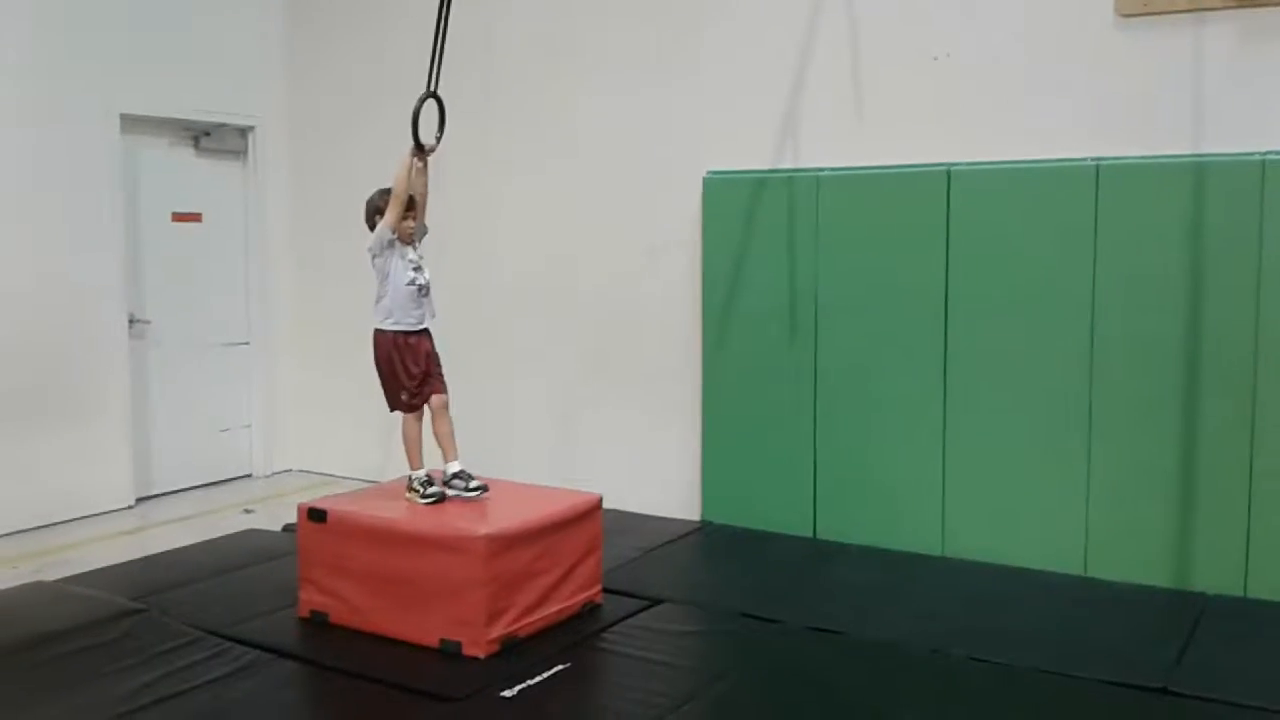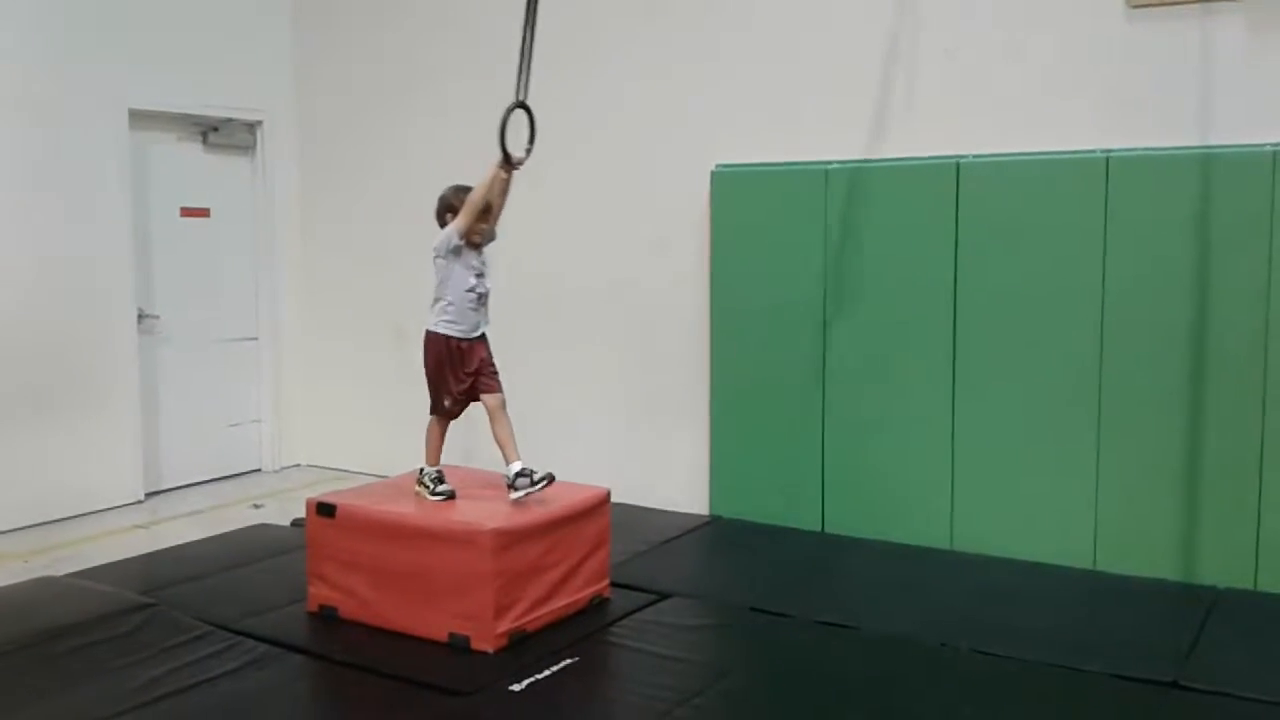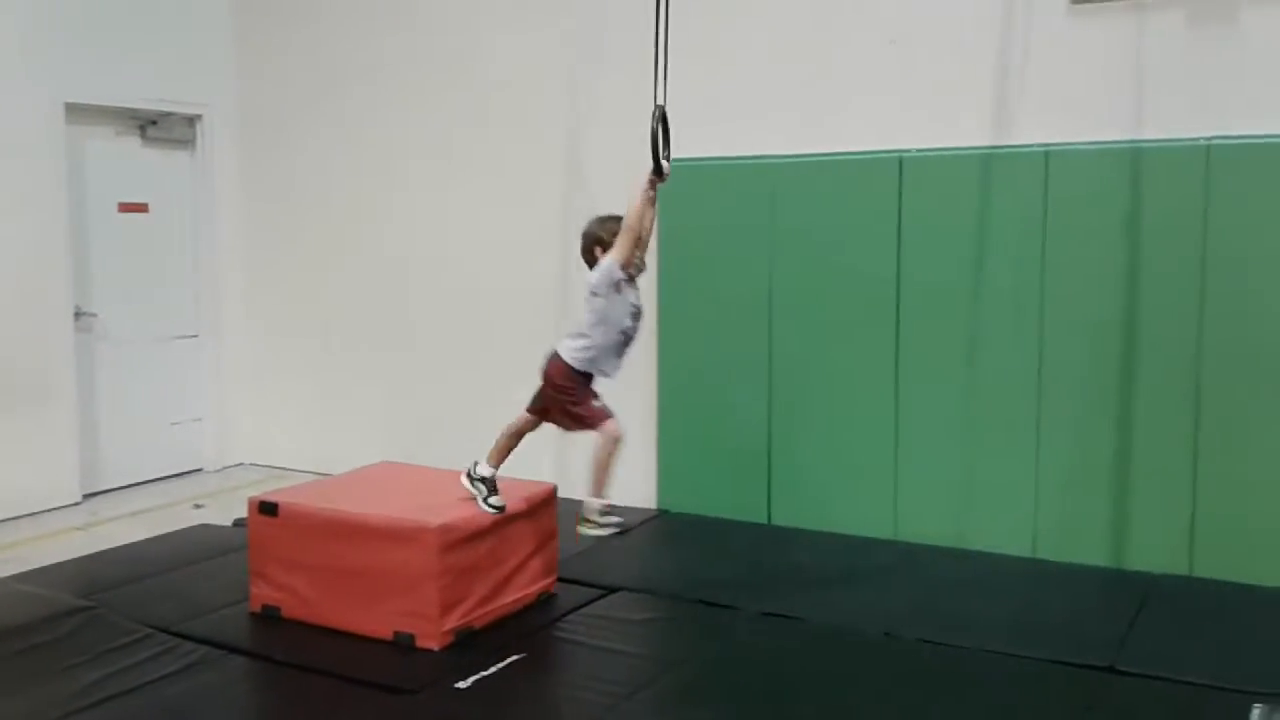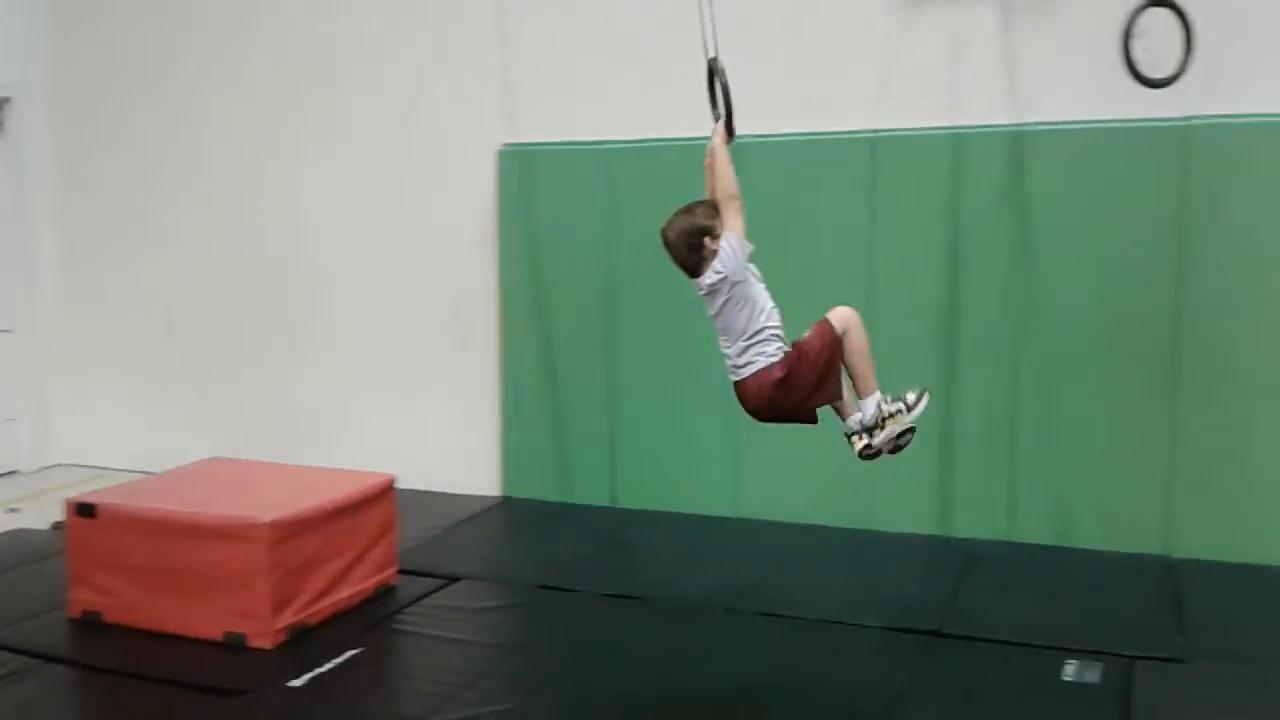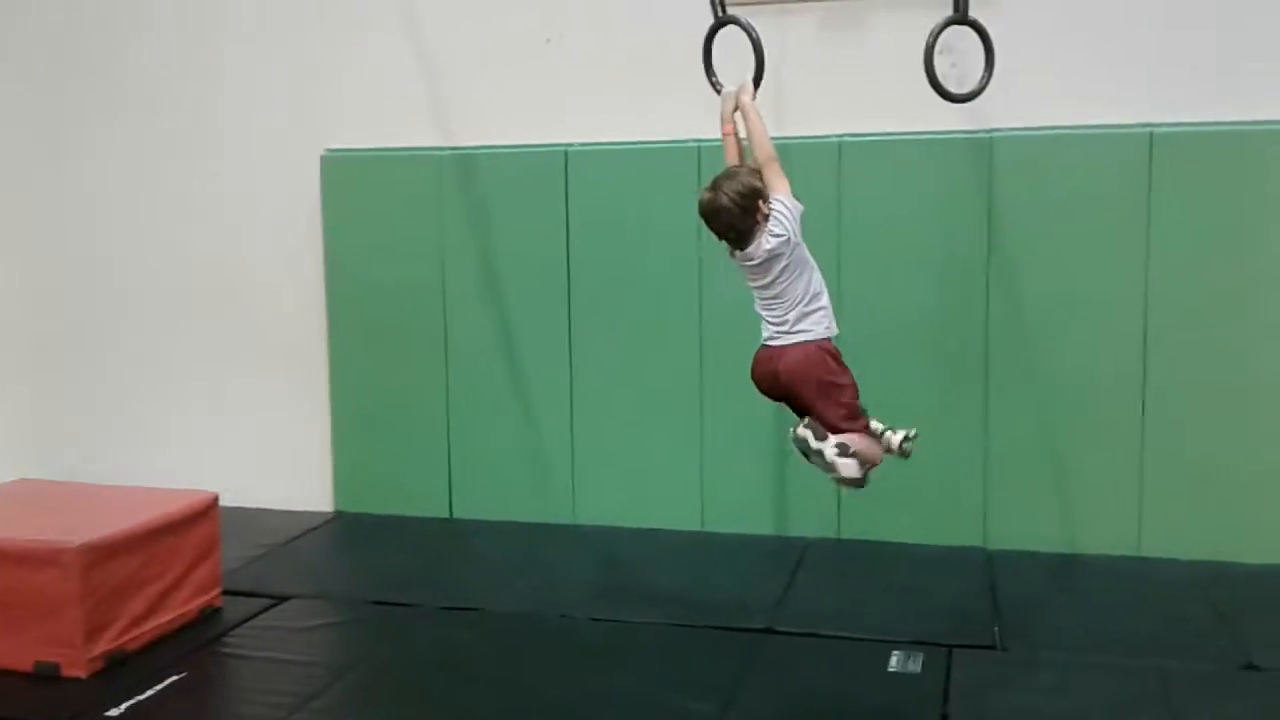
dt=0.7s
person 1, frame 1
left shoulder: (412, 244)
right shoulder: (381, 246)
left elbow: (419, 199)
right elbow: (397, 198)
left wrist: (422, 162)
right wrist: (409, 156)
left hip: (421, 335)
right hip: (393, 337)
left knee: (440, 402)
right knee: (412, 408)
left ankle: (454, 474)
right ankle: (417, 479)
person 1, frame 2
left shoulder: (478, 247)
right shoulder: (446, 247)
left elbow: (493, 208)
right elbow: (473, 205)
left wrist: (506, 174)
right wrist: (495, 170)
left hip: (475, 341)
right hip: (445, 340)
left knee: (496, 404)
right knee: (444, 411)
left ankle: (516, 474)
right ankle: (429, 474)
person 1, frame 3
left shoulder: (626, 282)
right shoulder: (606, 280)
left elbow: (639, 235)
right elbow: (627, 233)
left wrist: (651, 193)
right wrist: (644, 191)
left hip: (576, 372)
right hip: (568, 372)
left knee: (530, 421)
right knee: (609, 430)
left ankle: (482, 474)
right ankle: (594, 510)
person 1, frame 4
left shoulder: (708, 277)
right shoulder: (726, 270)
left elbow: (717, 207)
right elbow: (731, 202)
left wrist: (712, 157)
right wrist: (718, 147)
left hip: (754, 388)
right hip: (773, 383)
left knee: (832, 348)
right knee: (844, 318)
left ankle: (860, 426)
right ankle: (873, 412)
person 1, frame 5
left shoulder: (739, 246)
right shoulder: (780, 233)
left elbow: (737, 171)
right elbow: (768, 163)
left wrist: (727, 115)
right wrist: (747, 103)
left hip: (766, 363)
right hip: (805, 356)
right knee: (862, 453)
left ankle: (870, 432)
right ankle: (824, 439)
